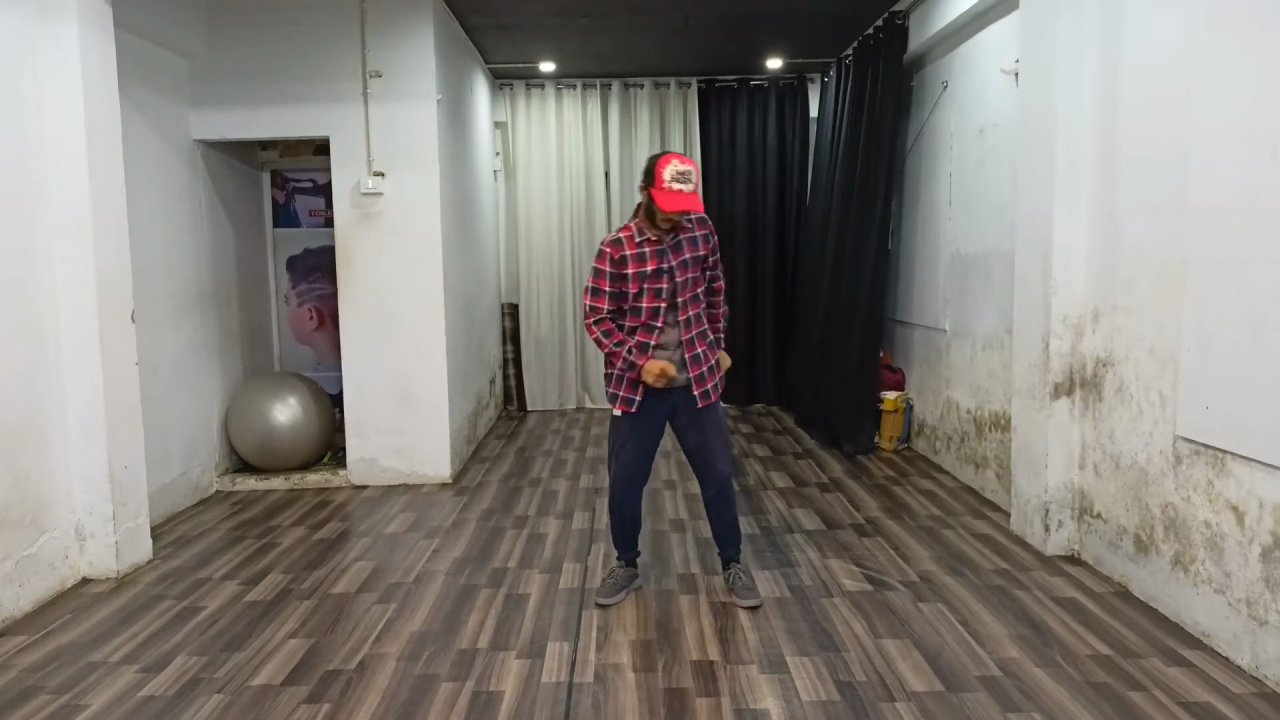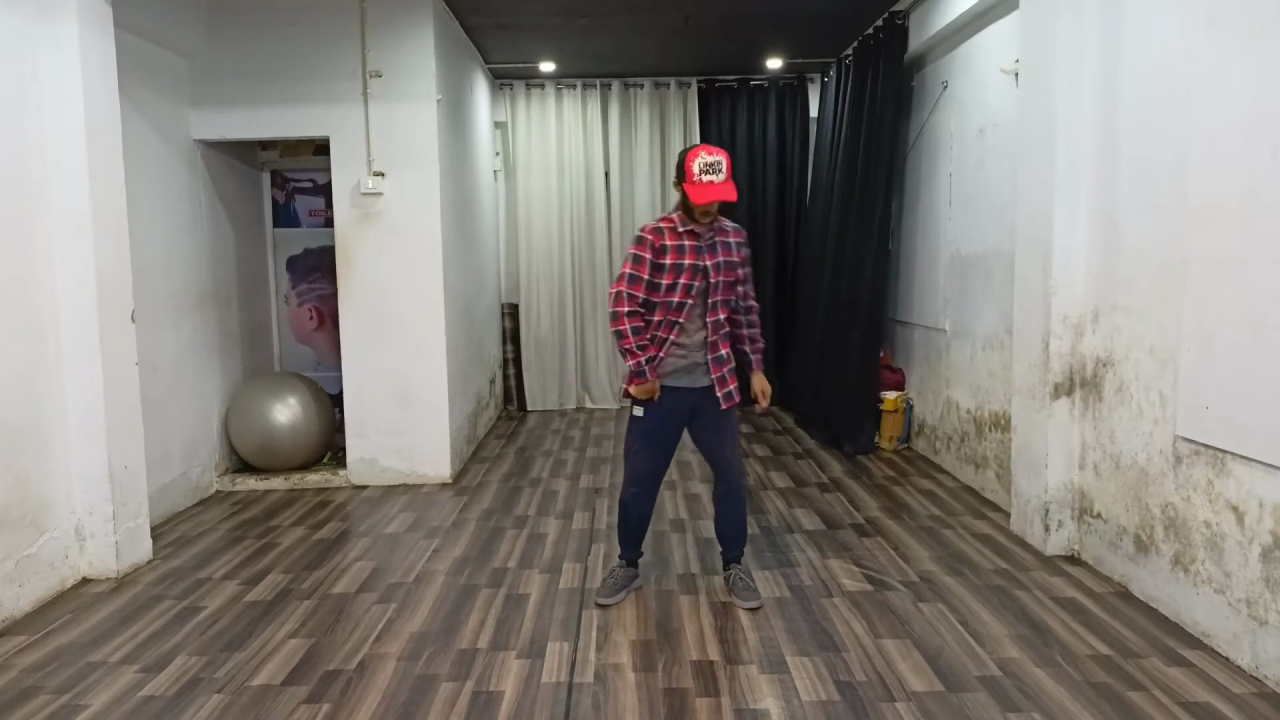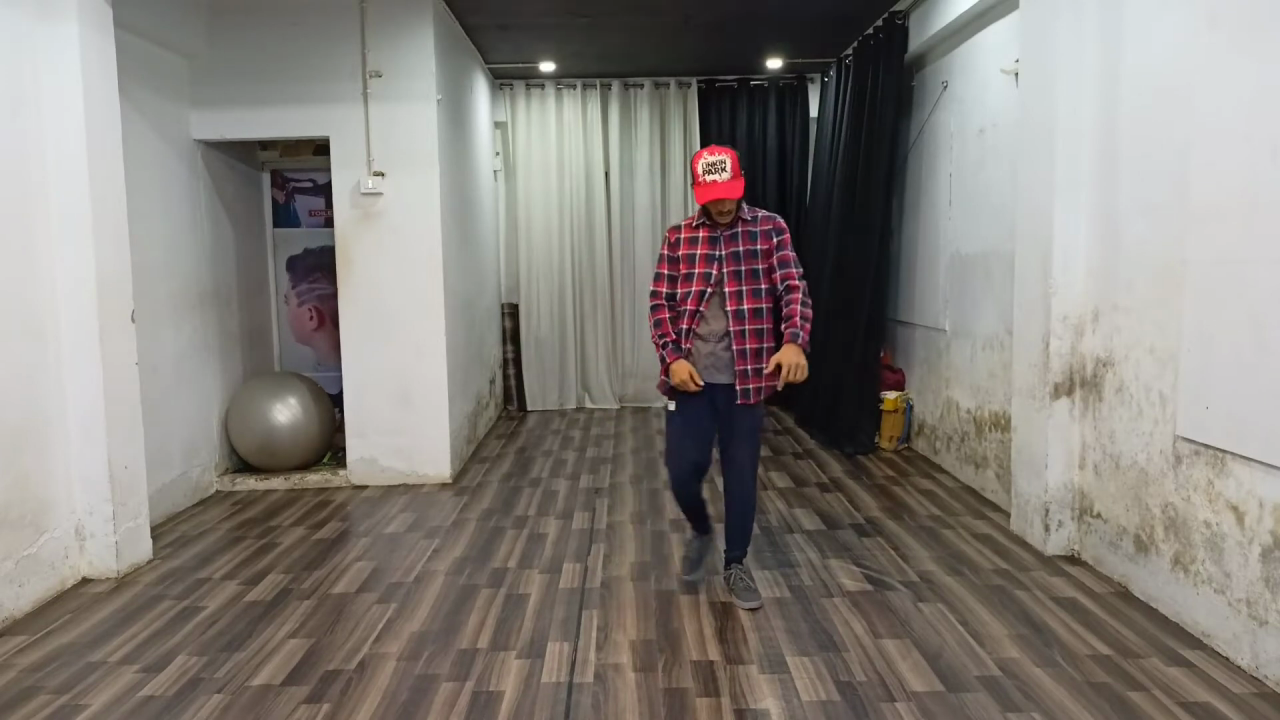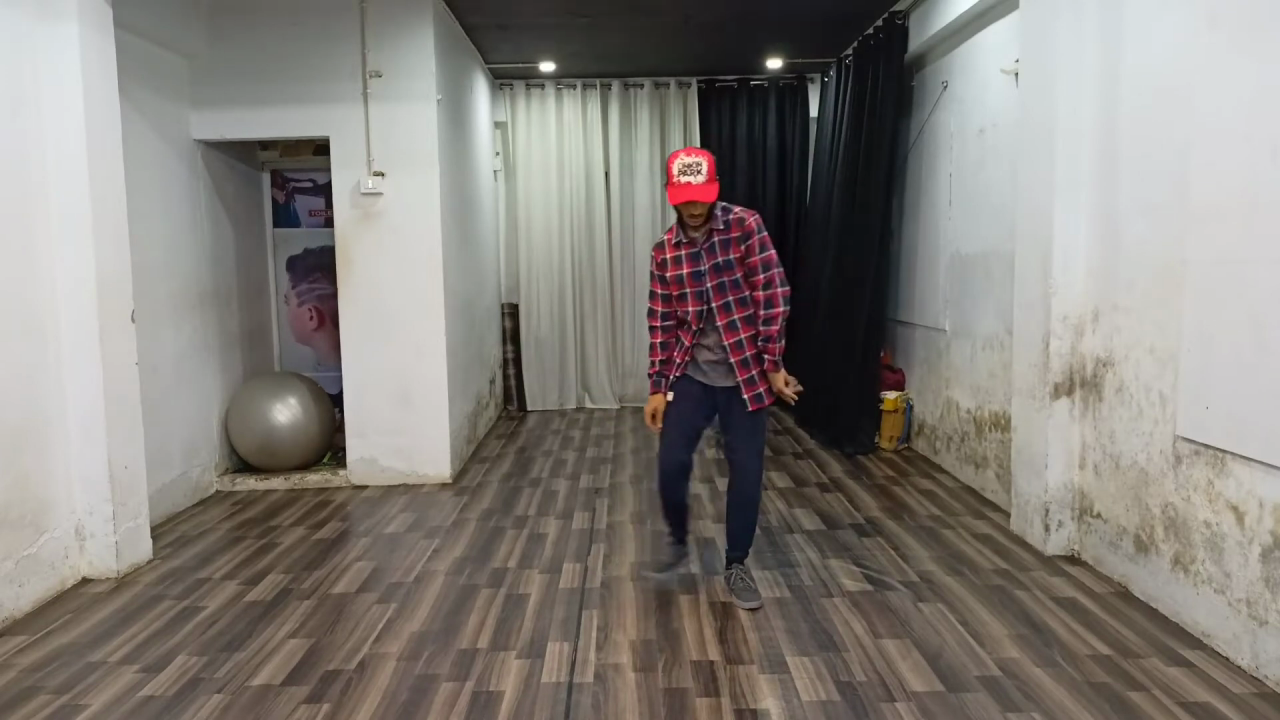
dt=0.4s
person 1, frame 1
left shoulder: (701, 230)
right shoulder: (615, 248)
right elbow: (597, 318)
left wrist: (717, 346)
right wrist: (640, 363)
left hip: (696, 377)
right hip: (637, 383)
left knee: (718, 474)
right knee: (625, 480)
left ankle: (732, 563)
right ankle: (626, 565)
person 1, frame 2
left shoulder: (734, 238)
right shoulder: (653, 238)
left elbow: (744, 306)
right elbow: (624, 308)
left wrist: (756, 366)
right wrist: (643, 372)
left hip: (716, 382)
right hip: (660, 384)
left knee: (731, 476)
right knee: (640, 480)
left ankle: (733, 566)
right ankle: (628, 564)
person 1, frame 3
left shoulder: (769, 228)
right shoulder: (679, 237)
left elbow: (793, 289)
right elbow: (660, 302)
left wrist: (793, 342)
right wrist: (672, 358)
left hip: (746, 376)
right hip: (691, 375)
left knee: (742, 475)
right knee: (684, 470)
left ankle: (735, 564)
right ankle: (700, 532)
person 1, frame 4
left shoulder: (745, 226)
right shoulder: (665, 250)
left elbow: (773, 294)
right elbow: (661, 322)
left wrist: (772, 364)
right wrist: (657, 387)
left hip: (745, 375)
right hip: (692, 375)
left knee: (746, 474)
right knee: (672, 462)
left ankle: (735, 564)
right ankle: (678, 542)
